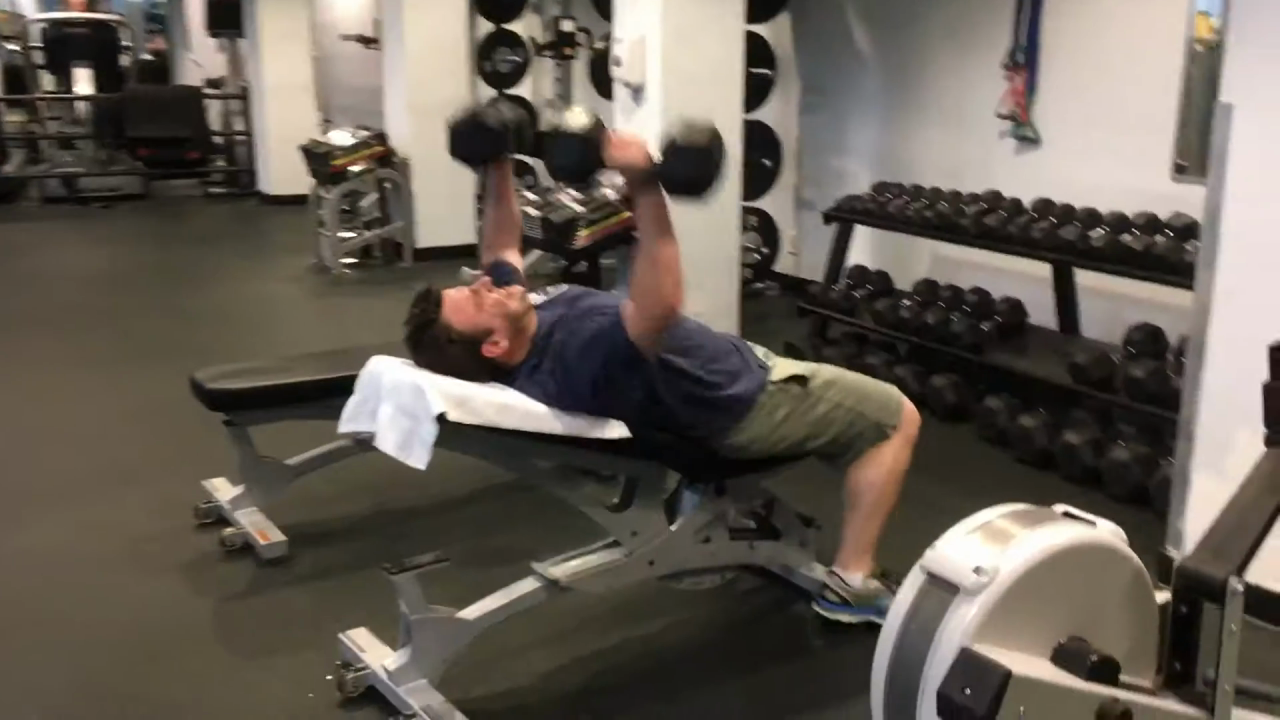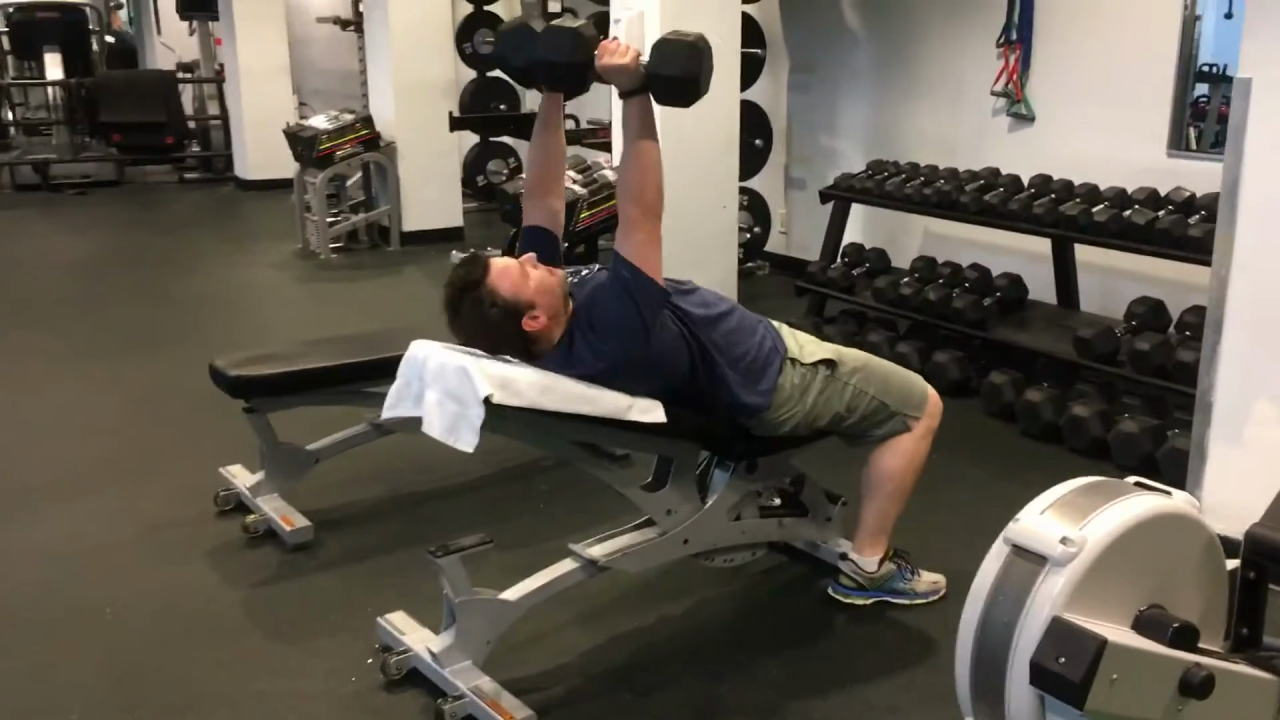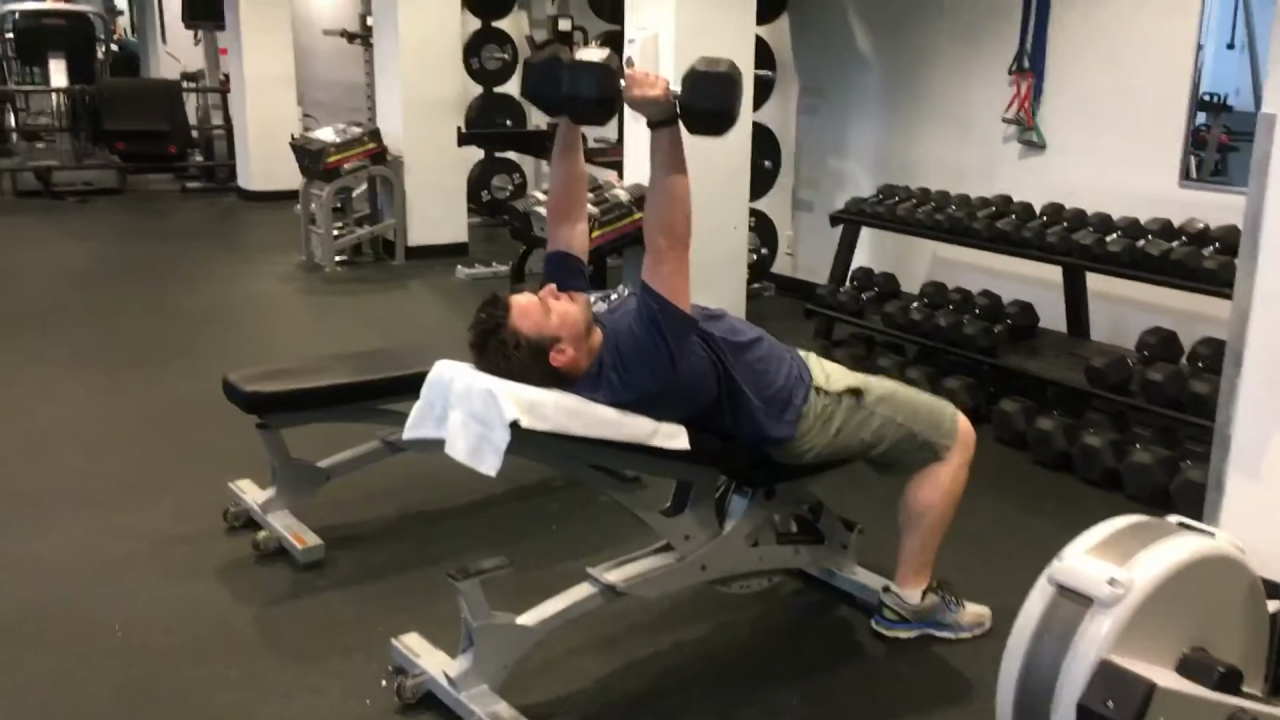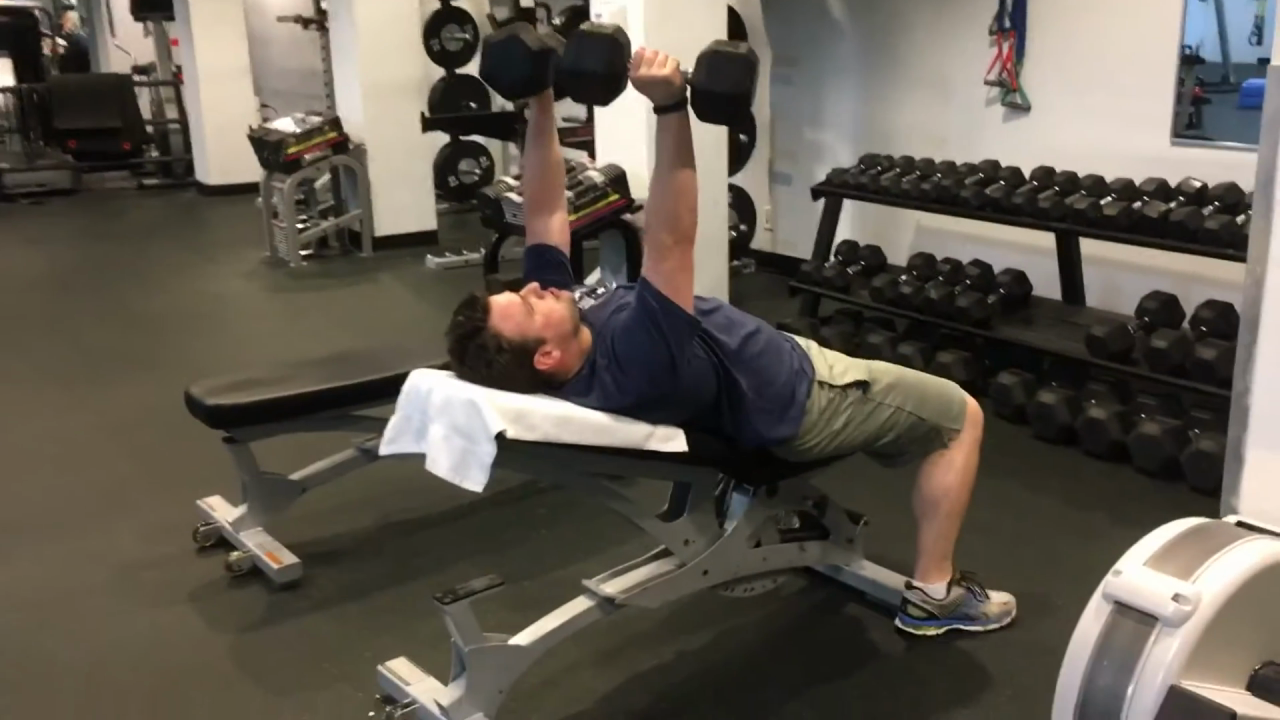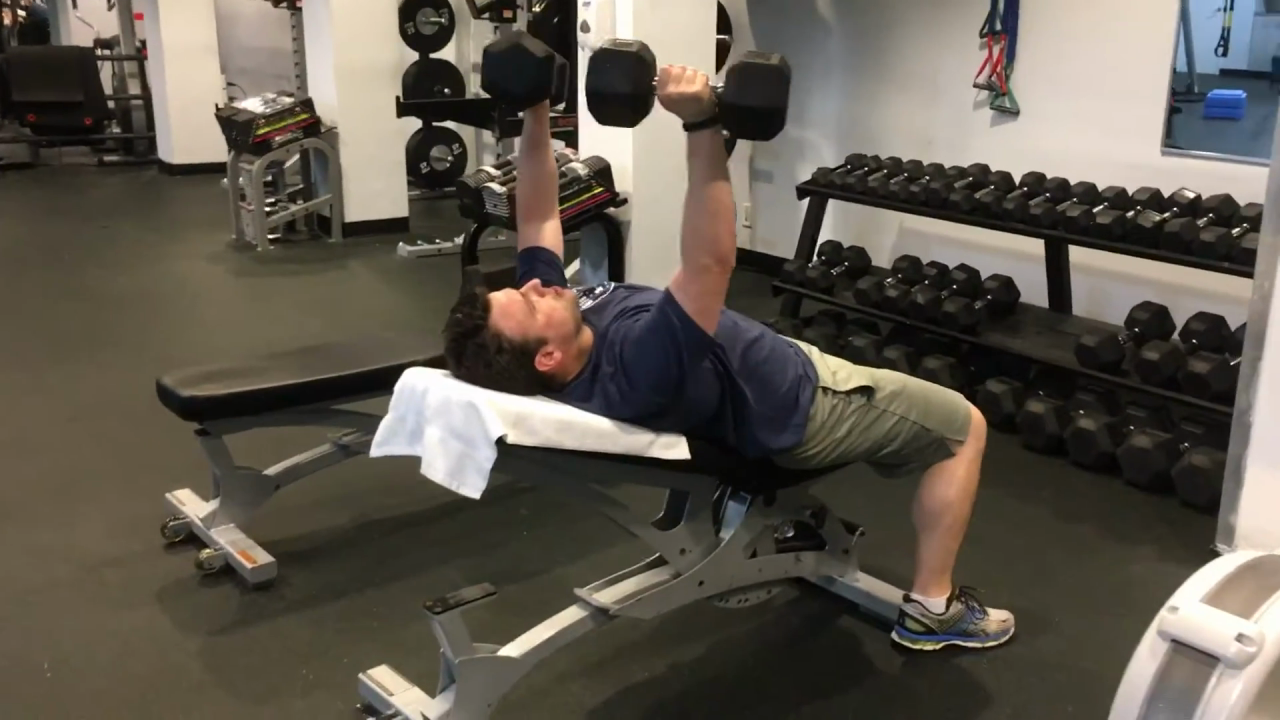
dt=0.7s
person 1, frame 1
left shoulder: (511, 320)
right shoulder: (569, 366)
left elbow: (500, 250)
right elbow: (661, 305)
left wrist: (498, 169)
right wrist: (643, 183)
right hip: (741, 401)
right knee: (897, 417)
right ankle: (850, 585)
person 1, frame 2
left shoulder: (533, 293)
right shoulder: (610, 340)
left elbow: (543, 196)
right elbow: (640, 217)
left wrist: (552, 95)
right wrist: (634, 91)
right hip: (768, 381)
right knee: (919, 407)
right ankle: (868, 567)
person 1, frame 3
left shoulder: (567, 323)
right shoulder: (636, 369)
left elbow: (567, 222)
right elbow: (667, 245)
left wrist: (569, 120)
right wrist: (663, 121)
right hip: (795, 406)
right knee: (953, 434)
right ankle: (910, 598)
person 1, frame 4
left shoulder: (546, 311)
right shoulder: (628, 370)
left elbow: (545, 213)
right elbow: (671, 241)
left wrist: (540, 103)
right wrist: (670, 106)
right hip: (795, 399)
right knee: (960, 416)
right ankle: (933, 593)
person 1, frame 5
left shoulder: (537, 323)
right shoulder: (632, 374)
left elbow: (538, 220)
right elbow: (710, 263)
left wrist: (535, 111)
right wrist: (701, 122)
right hip: (795, 404)
right knee: (964, 427)
right ankle: (932, 607)
